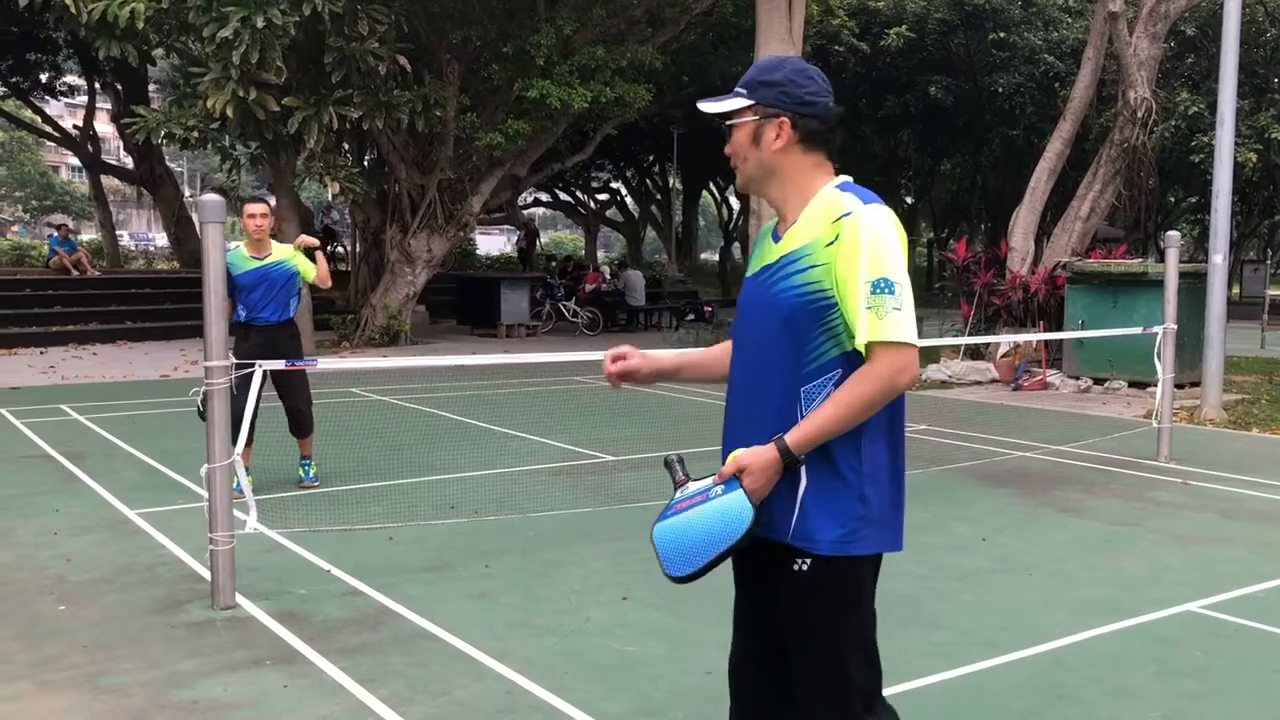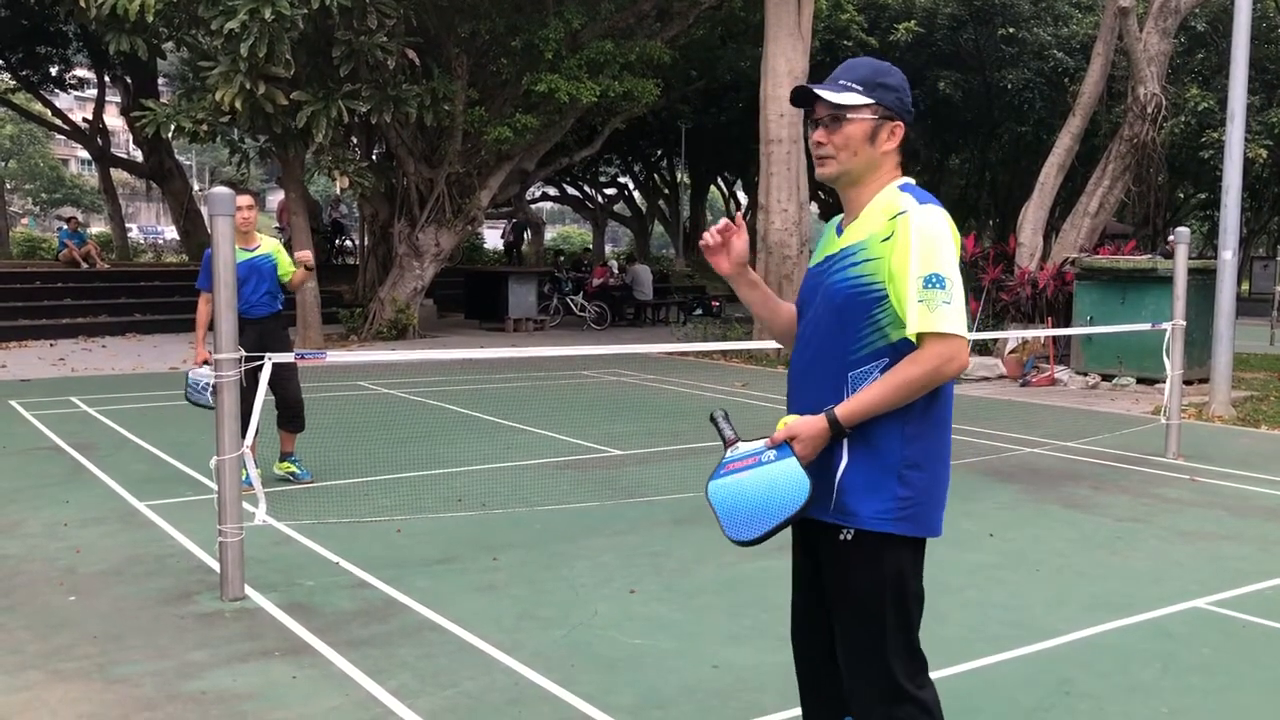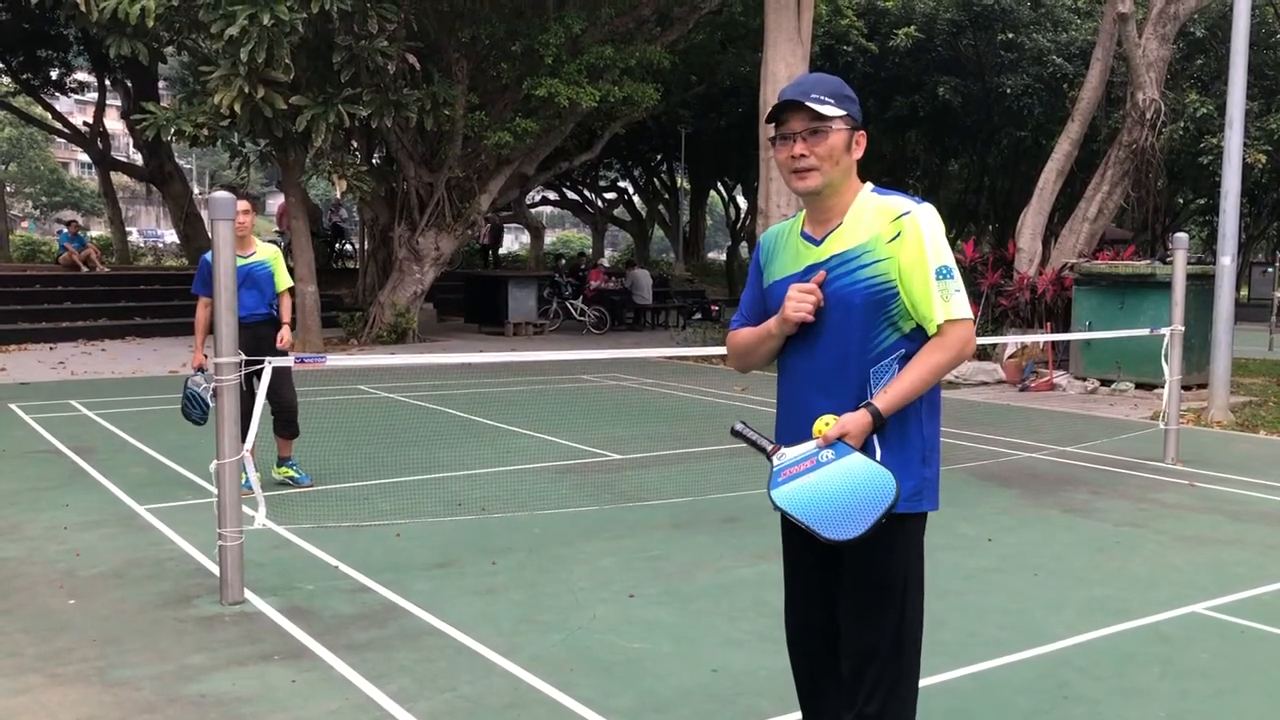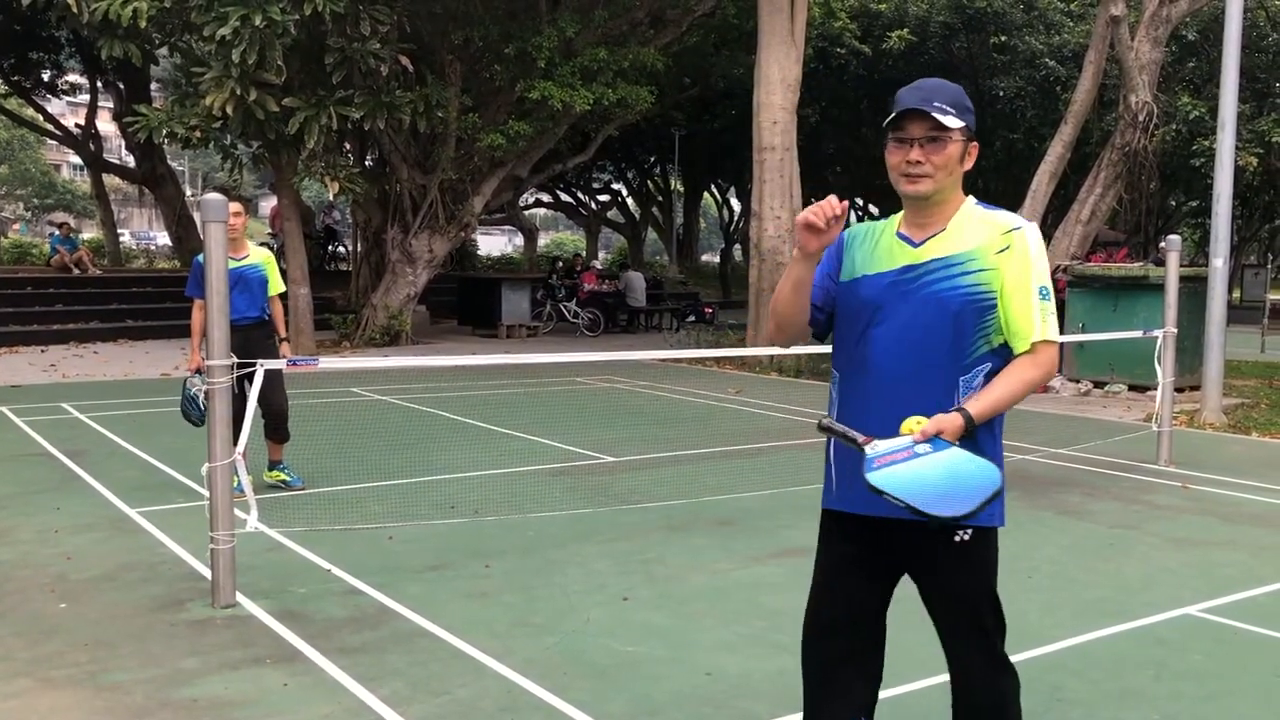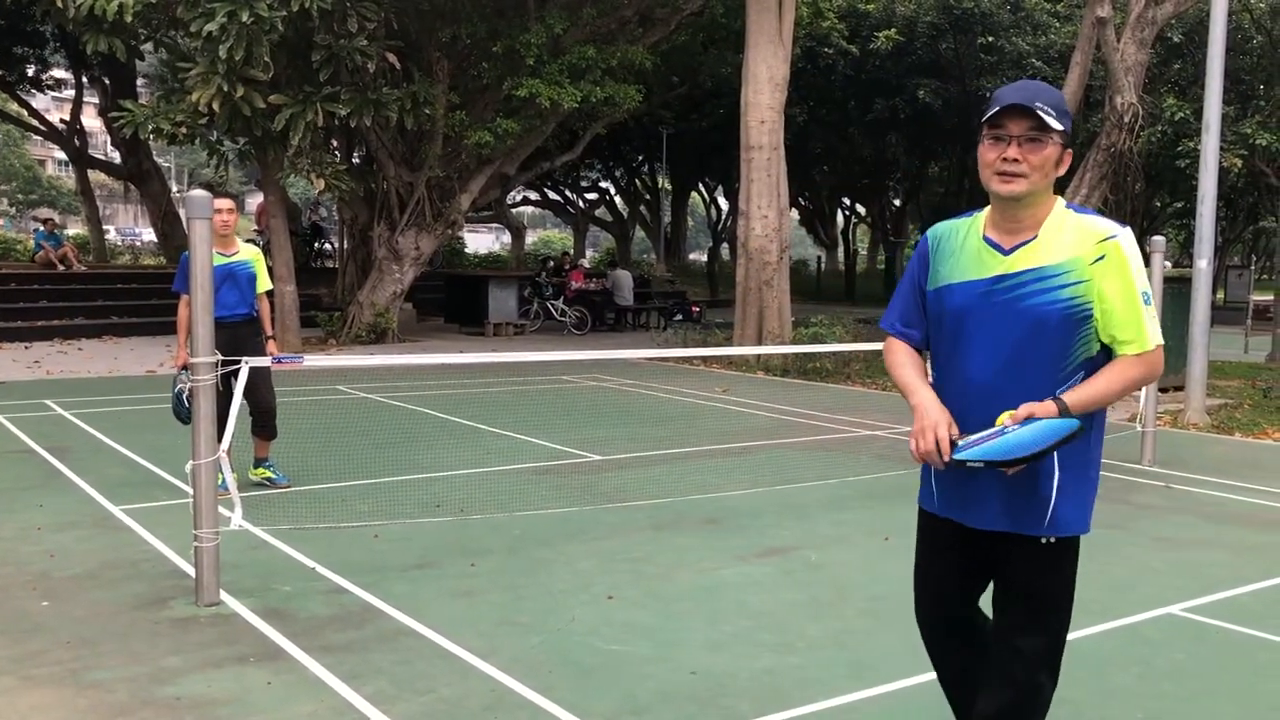
dt=1s
person 1, frame 1
left shoulder: (859, 223)
right shoulder: (772, 237)
left elbow: (896, 364)
left wrist: (783, 449)
right wrist: (659, 364)
left hip: (832, 516)
right hip: (771, 511)
person 1, frame 2
left shoulder: (914, 221)
right shoulder: (838, 229)
left elbow: (946, 353)
left wrist: (833, 421)
right wrist: (745, 280)
left hip: (875, 496)
right hip: (818, 487)
right knee: (819, 657)
person 1, frame 3
left shoulder: (905, 221)
right shoulder: (773, 243)
left elbow: (958, 334)
right elbow: (739, 354)
left wrist: (871, 413)
right wrist: (781, 324)
left hip: (885, 481)
left knee: (876, 656)
right knee: (813, 648)
person 1, frame 4
left shoulder: (1006, 237)
right shoulder: (855, 243)
left elbow: (1040, 353)
right elbow: (784, 333)
left wrist: (965, 416)
right wrist: (805, 255)
right hip: (855, 491)
left knee: (977, 658)
right knee: (832, 644)
person 1, frame 5
left shoulder: (1101, 244)
right shoulder: (940, 242)
left elbow: (1143, 358)
right elbow: (901, 341)
left wrist: (1058, 410)
right wrist: (924, 402)
left hip: (1043, 499)
right hip: (950, 490)
left knee: (1023, 658)
right knee: (943, 626)
person 2, frame 1
left shoulder: (290, 253)
right shoulder: (231, 260)
left elbow: (324, 282)
right elbow: (225, 304)
left wrist: (317, 248)
left hip: (284, 336)
right hip: (249, 339)
left knee: (299, 404)
right knee: (241, 408)
left ankle: (306, 462)
right ankle: (242, 473)
person 2, frame 2
left shoulder: (273, 246)
right shoulder: (216, 254)
left elbow: (292, 283)
right elbow: (206, 301)
left wrist: (305, 268)
right wrist: (200, 345)
left hip: (274, 328)
right hip: (239, 332)
left knee: (291, 398)
right knee: (243, 403)
left ankle: (287, 460)
right ankle: (249, 467)
person 2, frame 3
left shoulder: (272, 253)
right shoulder: (212, 260)
left elbow: (284, 295)
right elbow: (204, 306)
left wrist: (286, 327)
right wrist: (198, 349)
left hip: (269, 334)
right hip: (234, 337)
left knee: (286, 401)
right knee: (241, 407)
left ankle: (284, 465)
right ankle: (248, 471)
person 2, frame 4
left shoulder: (264, 257)
right shoulder: (205, 262)
left elbow: (275, 301)
right elbow: (199, 309)
left wrist: (283, 340)
right wrist: (195, 352)
left hip: (261, 337)
right hip: (225, 340)
left knee: (276, 406)
right knee: (232, 411)
left ankle: (276, 468)
right ankle: (239, 473)
person 2, frame 5
left shoulder: (253, 254)
right shoulder: (194, 257)
right elbow: (186, 304)
left wrist: (270, 338)
right wrist: (182, 348)
left hip: (249, 334)
right hip: (213, 336)
left knee: (265, 403)
right knee: (217, 408)
left ankle: (261, 466)
right ankle: (223, 471)
